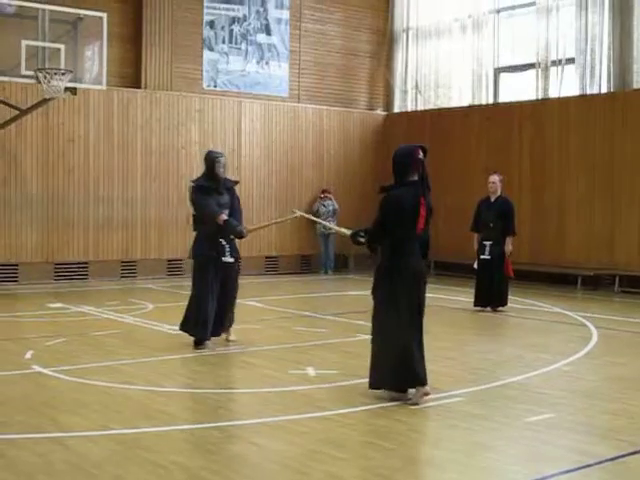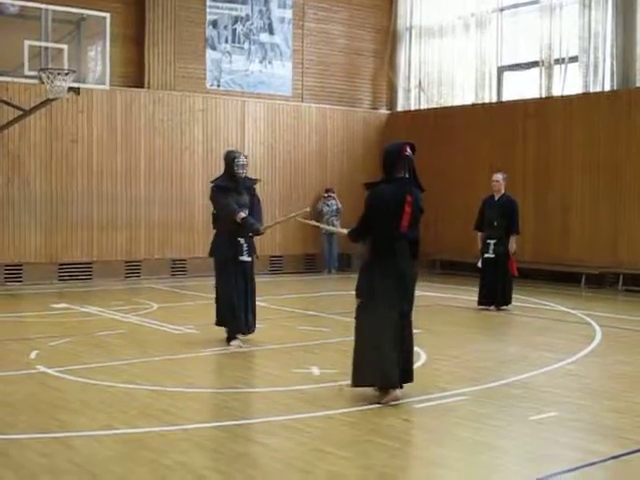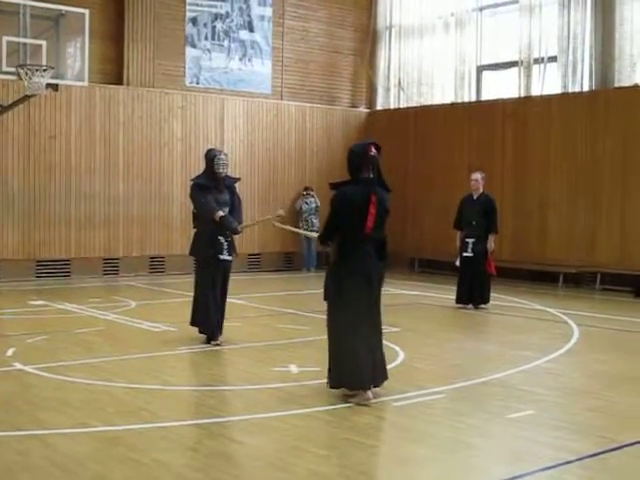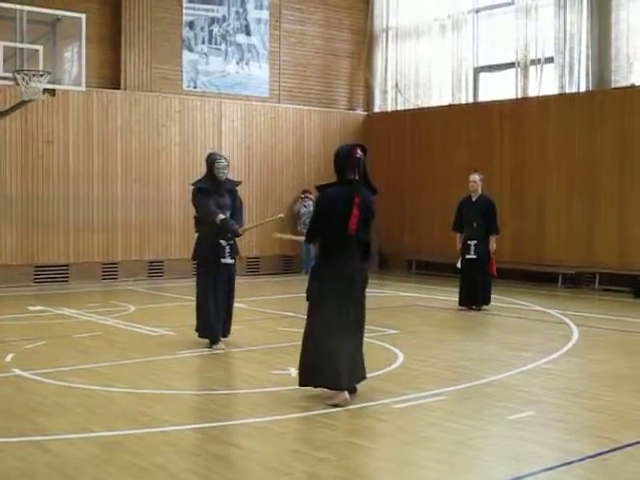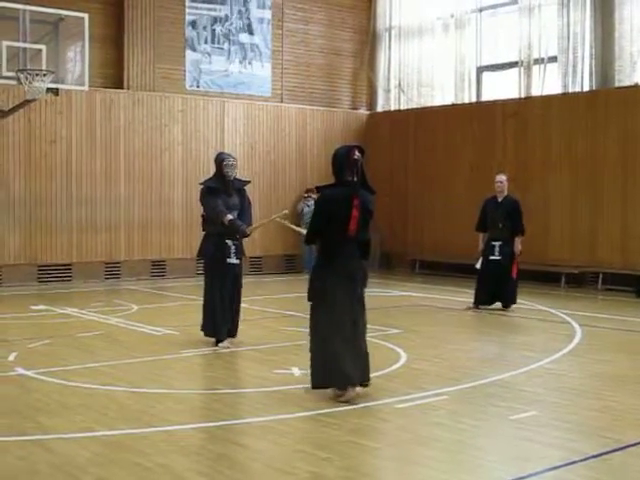
dt=0.7s
person 1, frame 1
left shoulder: (394, 197)
right shoulder: (424, 196)
left elbow: (379, 231)
left wrist: (360, 236)
right wrist: (370, 237)
left hip: (396, 266)
right hip: (416, 265)
left knee: (395, 322)
right knee: (410, 321)
left ankle: (417, 382)
right ankle: (400, 383)
person 1, frame 2
left shoulder: (379, 194)
right shoulder: (415, 194)
left elbow: (364, 228)
right elbow: (411, 228)
left wrist: (353, 234)
left hip: (382, 264)
right hip: (406, 264)
left knee: (378, 322)
right knee: (399, 320)
left ankle: (389, 384)
right ankle: (394, 378)
person 1, frame 3
left shoulder: (344, 194)
right shoulder: (381, 195)
left elbow: (330, 231)
right elbow: (377, 230)
left wrist: (324, 239)
left hip: (348, 265)
right hip: (373, 265)
left knee: (349, 324)
right knee: (367, 321)
left ankle: (361, 385)
right ankle: (366, 379)
person 1, frame 4
left shoulder: (329, 196)
right shoulder: (367, 198)
left elbow: (313, 233)
right elbow: (365, 233)
left wrist: (312, 238)
left hip: (331, 267)
right hip: (357, 268)
left knee: (328, 325)
right knee: (350, 323)
left ankle: (341, 387)
right ankle: (349, 380)
person 1, frame 5
left shoulder: (328, 197)
right shoulder: (366, 198)
left elbow: (312, 235)
right elbow: (362, 232)
left wrist: (313, 238)
left hip: (331, 268)
right hip: (356, 267)
left knee: (331, 324)
right knee: (351, 322)
left ankle: (347, 382)
right ankle: (352, 378)
person 2, frame 1
left shoulder: (229, 187)
right shoulder: (200, 189)
left elbow: (236, 210)
right elbow: (212, 211)
left wrist: (237, 227)
right wrist: (231, 225)
left hip: (226, 243)
right hip: (207, 244)
left knee: (228, 288)
right knee: (205, 290)
left ankle: (224, 326)
right ankle: (200, 336)
person 2, frame 2
left shoulder: (249, 187)
right shoulder: (219, 189)
left elbow: (255, 209)
right elbow: (230, 210)
left wrist: (255, 225)
right wrist: (249, 223)
left hip: (245, 242)
right hip: (226, 243)
left knee: (245, 286)
right knee: (229, 287)
left ankle: (240, 327)
right ankle: (232, 332)
person 2, frame 3
left shoulder: (230, 185)
right shoulder: (199, 187)
left elbow: (236, 208)
right elbow: (208, 208)
left wrist: (234, 224)
right wrist: (226, 221)
left hip: (225, 241)
right hip: (206, 241)
left knee: (220, 287)
right knee: (208, 286)
left ankle: (213, 328)
right ankle: (211, 332)
person 2, frame 4
left shoulder: (231, 189)
right shoulder: (201, 191)
left elbow: (238, 211)
right elbow: (210, 212)
left wrist: (235, 227)
right wrist: (226, 224)
left hip: (227, 245)
right hip: (209, 245)
left knee: (226, 290)
right knee: (210, 290)
left ankle: (219, 332)
right ankle: (213, 335)
person 2, frame 5
left shoulder: (239, 189)
right shoulder: (209, 189)
left elbow: (246, 210)
right elbow: (218, 211)
left wrist: (244, 227)
right wrist: (234, 224)
left hip: (234, 244)
right hip: (215, 243)
left knee: (233, 289)
right knee: (217, 289)
left ankle: (226, 331)
right ankle: (219, 335)
person 3, frame 1
left shoulder: (506, 203)
right shoulder: (482, 203)
left elbow: (510, 227)
right elbow: (476, 224)
left wrist: (508, 244)
right wrist: (476, 242)
left hip: (499, 244)
right hip: (484, 243)
left knee: (498, 273)
right knee: (483, 273)
left ankle: (496, 303)
right ankle: (483, 302)
person 3, frame 2
left shoulder: (510, 202)
right shoulder: (486, 201)
left elbow: (514, 225)
right elbow: (480, 223)
left wrist: (512, 243)
right wrist: (480, 240)
left hip: (503, 242)
right hip: (488, 242)
left knee: (502, 272)
right knee: (487, 271)
left ankle: (500, 301)
right ankle: (487, 300)
person 3, frame 3
left shoulder: (488, 201)
right shoulder: (465, 200)
left elbow: (492, 225)
right elbow: (459, 222)
left wrist: (491, 242)
right wrist: (458, 239)
left hip: (482, 241)
right hip: (467, 240)
left knee: (481, 271)
right knee: (465, 270)
left ankle: (478, 300)
right ankle: (465, 299)
person 3, frame 4
left shoulder: (487, 202)
right shoulder: (464, 202)
left elbow: (493, 226)
right elbow: (458, 225)
left wrist: (492, 243)
right wrist: (459, 242)
left hip: (483, 243)
right hip: (468, 243)
left knee: (483, 273)
right knee: (467, 272)
left ankle: (480, 302)
right ankle: (468, 301)
person 3, frame 5
left shoulder: (513, 203)
right shoulder: (488, 202)
left elbow: (518, 227)
right elbow: (482, 225)
left wrist: (517, 244)
right wrist: (481, 242)
left hip: (508, 244)
right hip: (491, 243)
left knee: (507, 274)
right knee: (485, 272)
left ankle: (507, 302)
right ankle: (479, 301)
